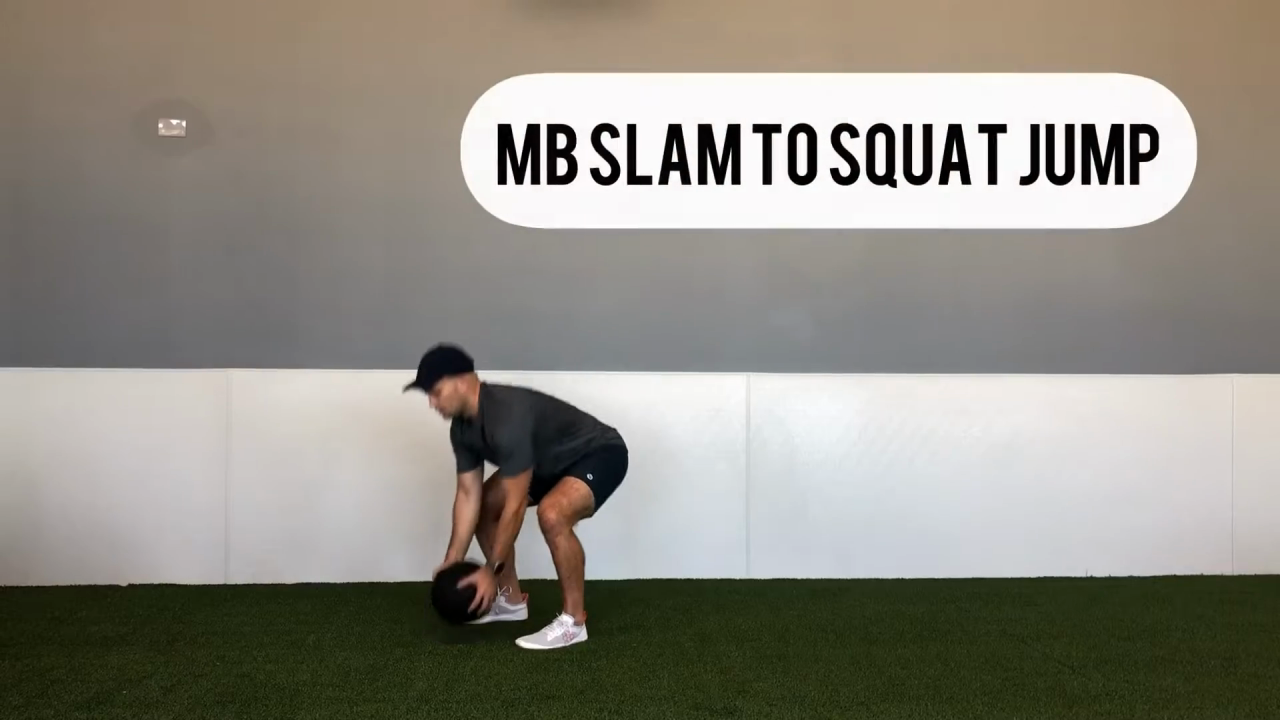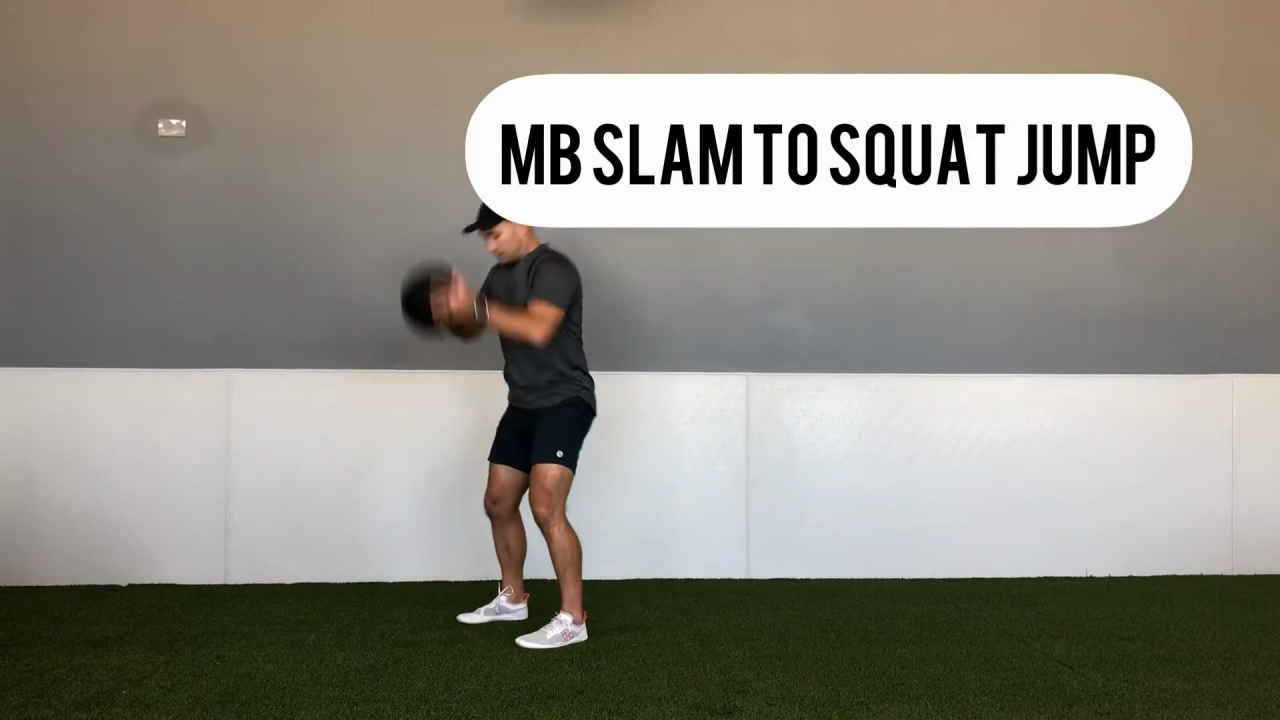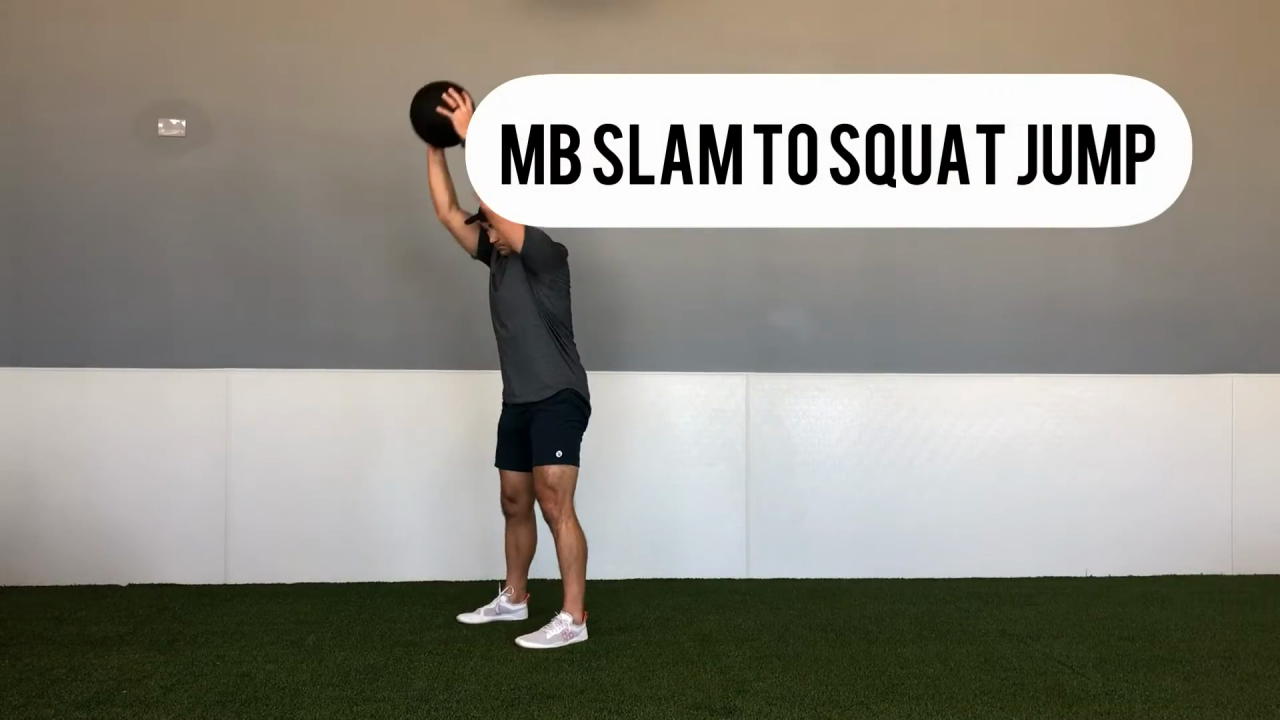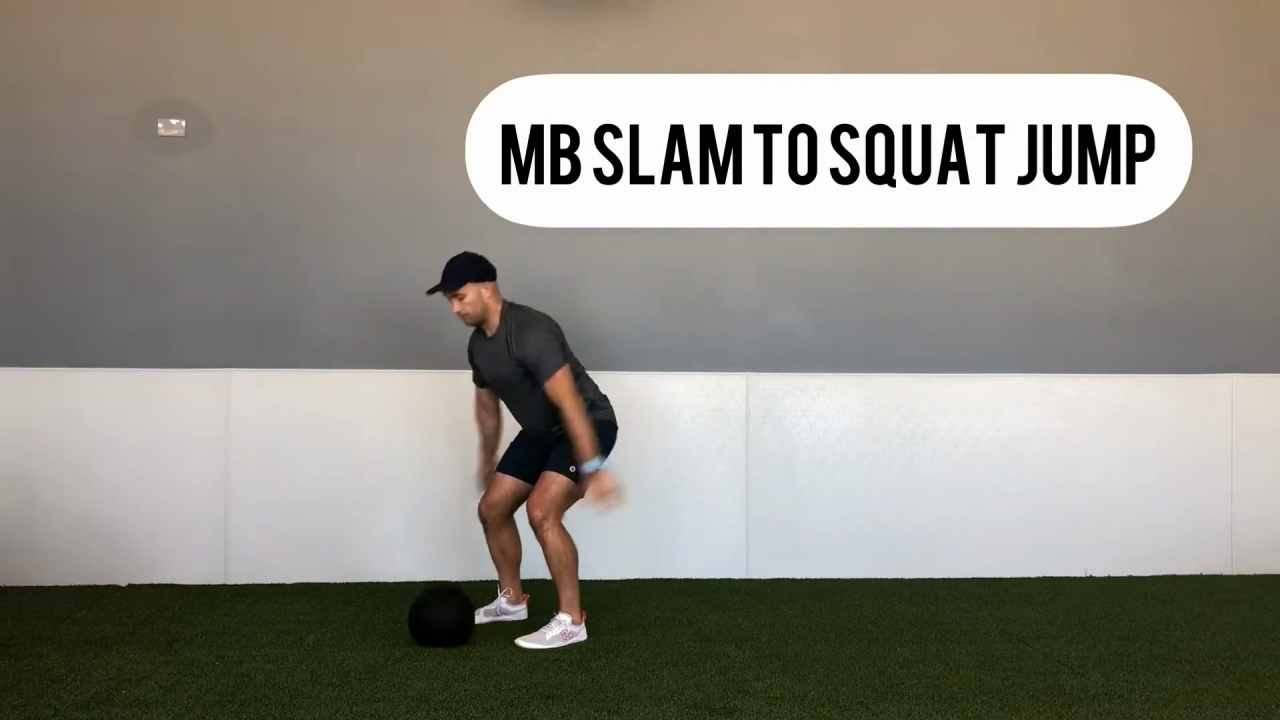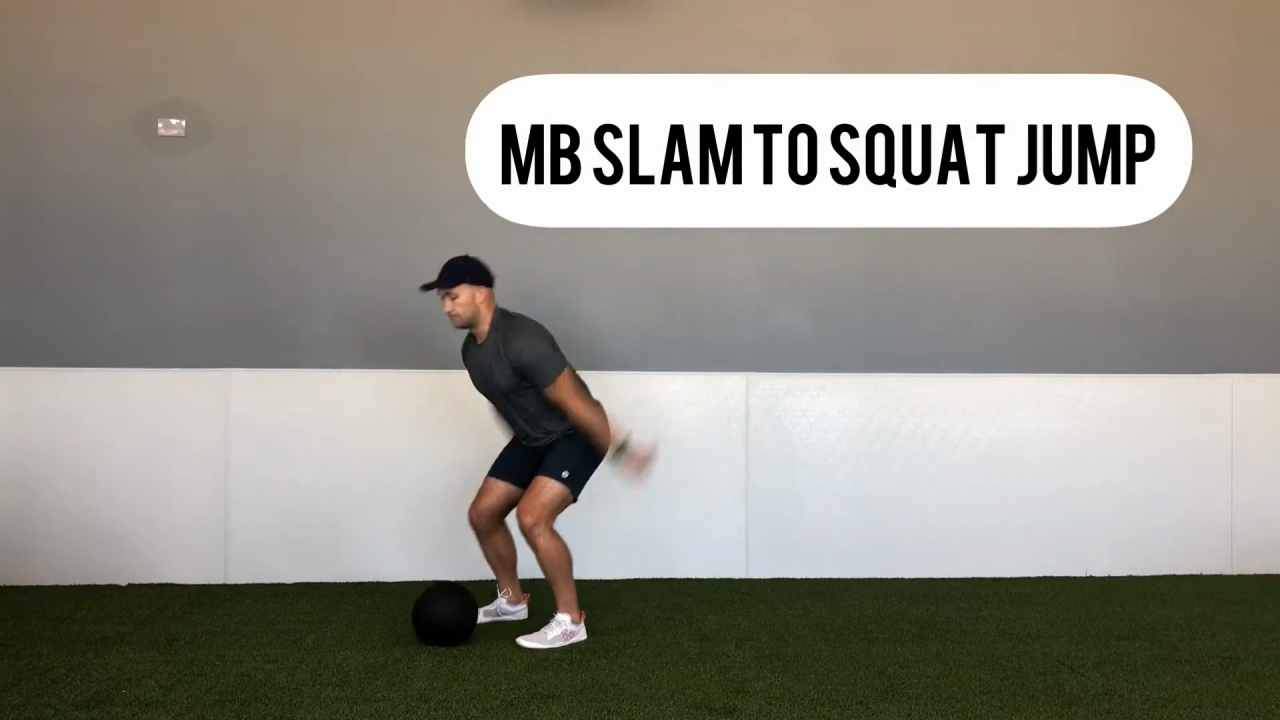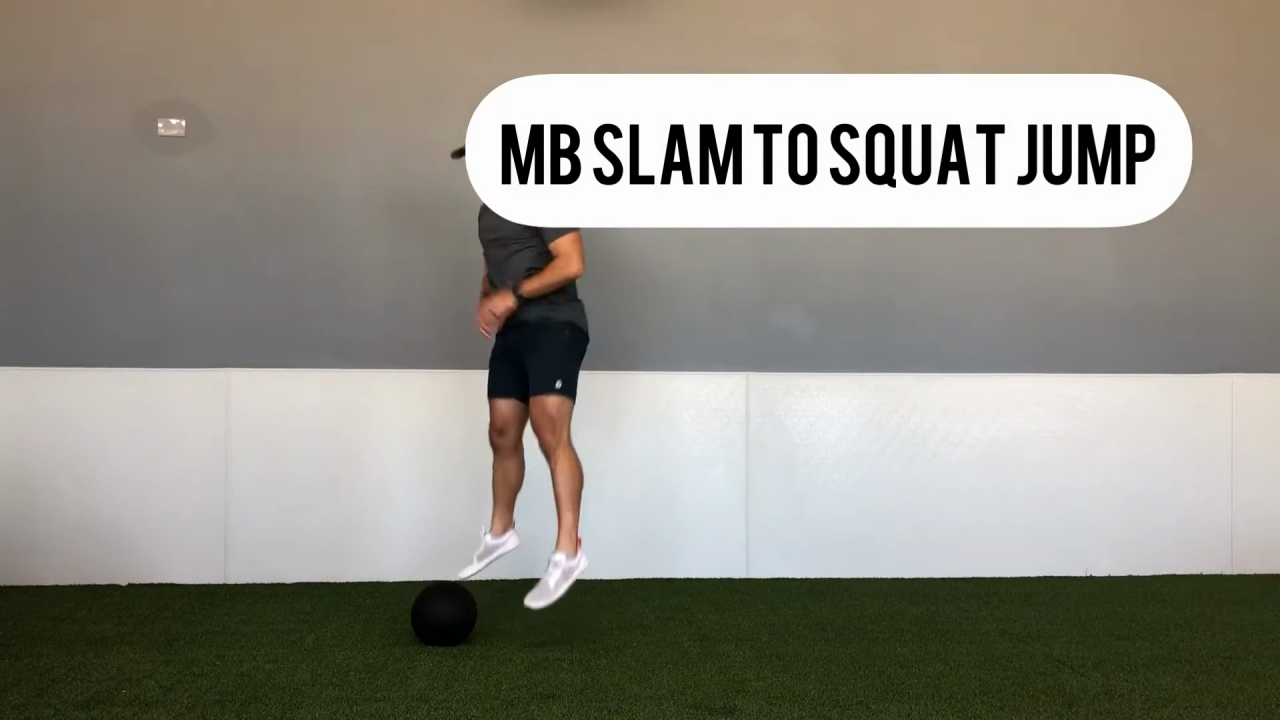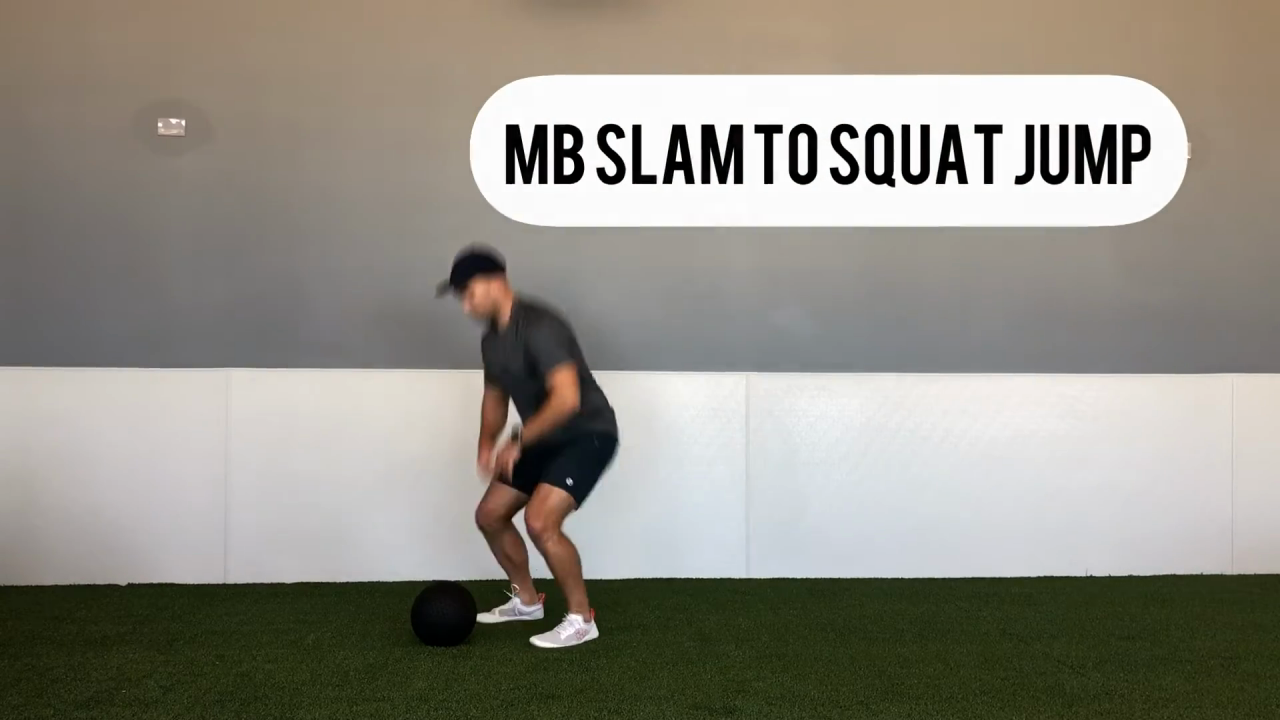
dt=0.4s
person 1, frame 1
left shoulder: (508, 419)
right shoulder: (463, 426)
left elbow: (515, 504)
right elbow: (467, 494)
left wrist: (492, 570)
right wrist: (453, 559)
left hip: (602, 455)
right hip: (556, 462)
left knee: (552, 514)
right knee: (484, 504)
left ankle: (572, 620)
right ankle: (511, 599)
person 1, frame 2
left shoulder: (554, 269)
right shoulder: (501, 275)
left elbow: (536, 330)
right elbow: (470, 328)
left wrist: (477, 307)
right wrist: (451, 310)
left hip: (563, 404)
right hip: (522, 406)
left knee: (546, 508)
right knee: (498, 504)
left ankle: (572, 619)
right ankle: (512, 599)
person 1, frame 3
left shoulder: (546, 256)
right shoulder: (498, 258)
left elbow: (494, 206)
right elbow: (449, 213)
left wrist: (470, 134)
right wrist: (436, 147)
left hip: (557, 399)
right hip: (518, 402)
left knee: (555, 507)
right knee: (514, 505)
left ankle: (573, 619)
right ankle: (513, 598)
person 1, frame 4
left shoulder: (531, 332)
right shoulder: (478, 342)
left elbow: (570, 403)
right elbow: (487, 406)
left wrist: (593, 468)
right wrist: (486, 463)
left hip: (585, 428)
right hip: (541, 432)
left knee: (542, 512)
right knee: (492, 509)
left ankle: (570, 620)
right ankle: (512, 599)
person 1, frame 5
left shoulder: (520, 340)
right shoulder: (471, 348)
left elbow: (572, 400)
left wrist: (618, 448)
left hip: (575, 437)
right hip: (533, 438)
left knee: (533, 517)
right knee: (482, 512)
left ankle: (570, 619)
right ankle: (512, 599)
person 1, frame 6
right shoulder: (490, 209)
left elbow: (571, 265)
left wrist: (515, 295)
right wrist: (487, 302)
left hip: (554, 327)
right hip: (512, 334)
left knee: (551, 436)
right knee: (503, 437)
left ankle: (568, 552)
right ankle: (500, 532)
person 1, frame 7
left shoulder: (539, 329)
right shoulder: (492, 338)
left elbow: (567, 401)
right elbow: (494, 396)
left wrist: (518, 443)
right wrist: (486, 442)
left hip: (588, 435)
right hip: (542, 439)
left knee: (541, 521)
right knee: (489, 514)
left ankle: (581, 620)
right ankle: (528, 600)
